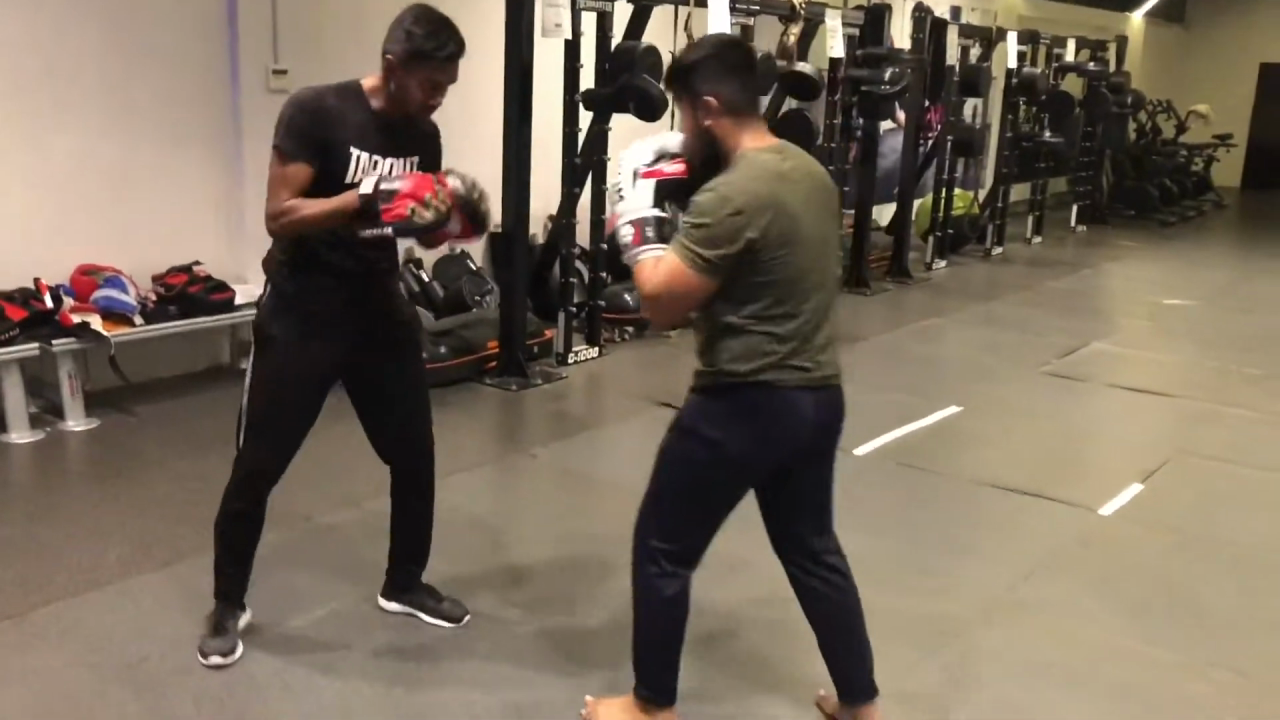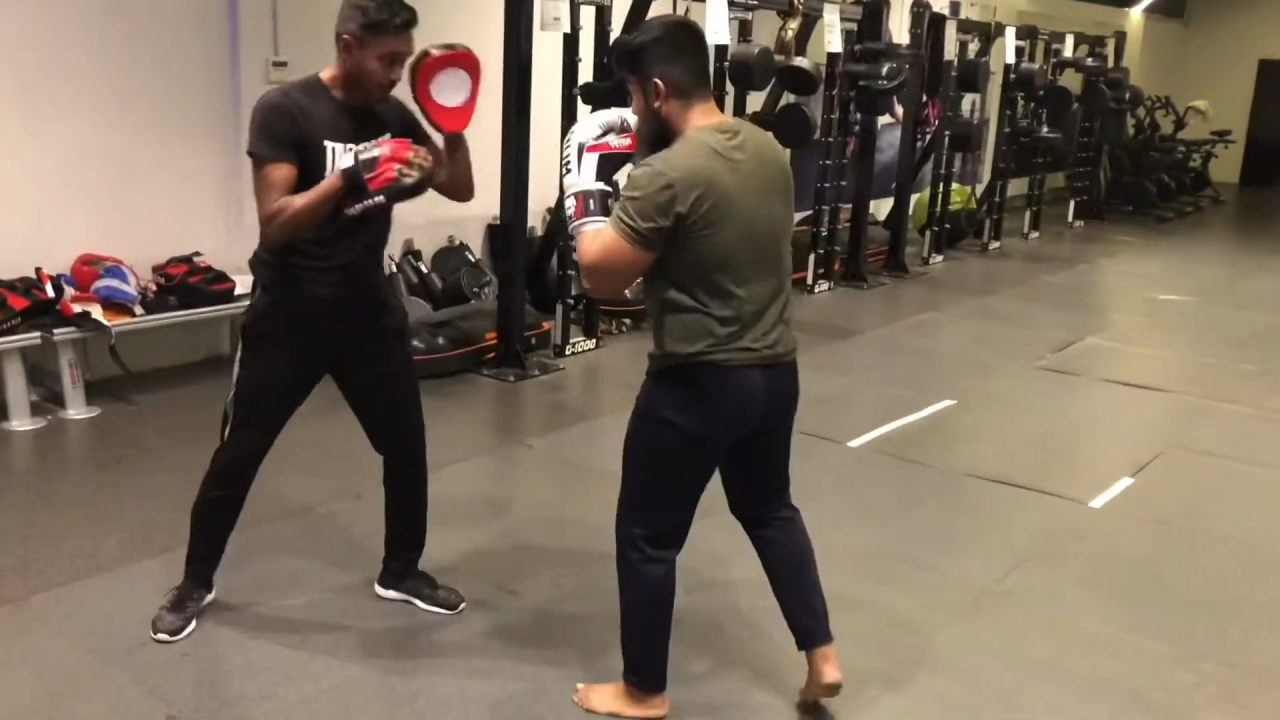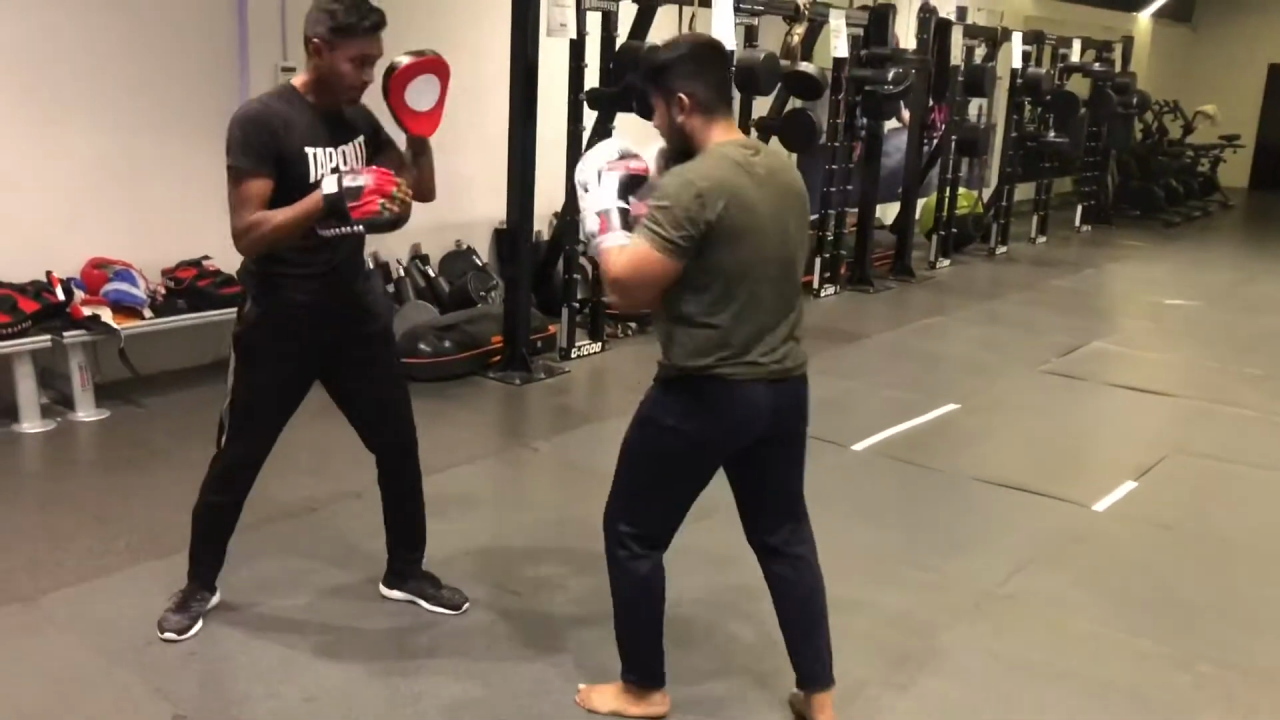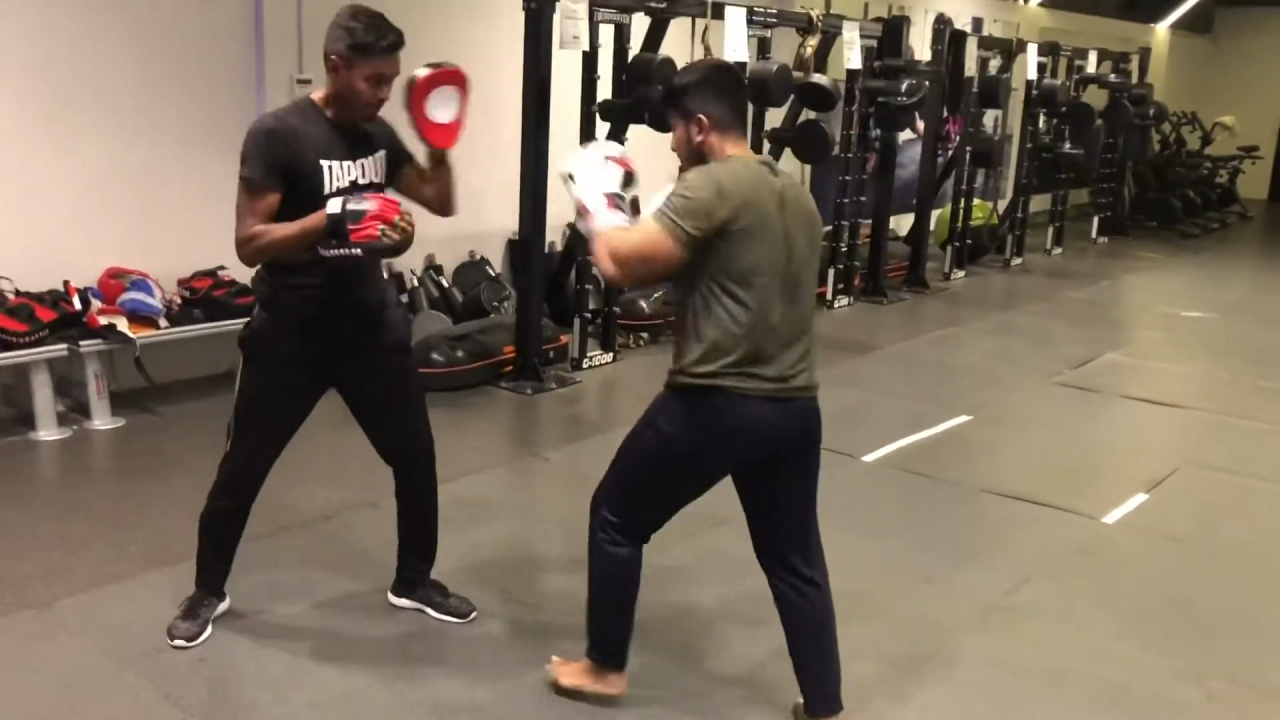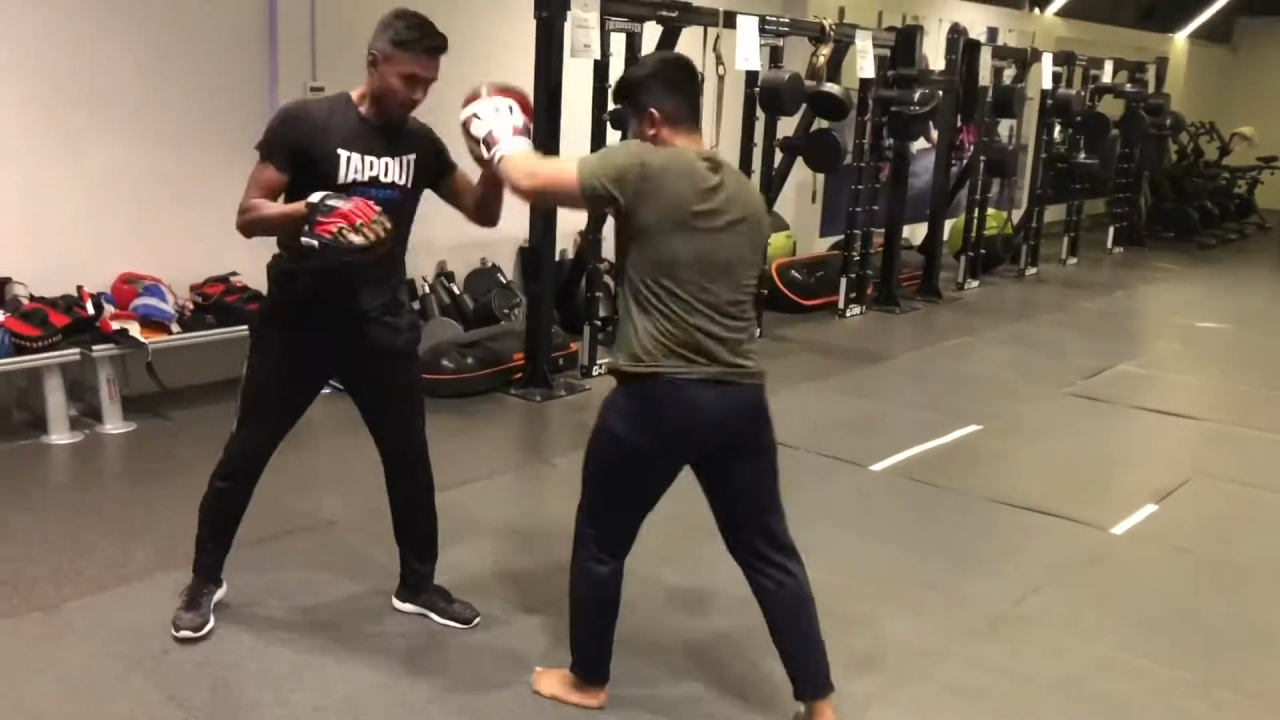
dt=0.2s
person 1, frame 1
left shoulder: (732, 196)
right shoulder: (808, 171)
left elbow: (662, 302)
left wrist: (637, 209)
right wrist: (687, 166)
left hip: (741, 405)
right hip: (817, 396)
left knee: (662, 550)
right knee: (813, 546)
person 1, frame 2
left shoulder: (667, 175)
right shoulder: (766, 149)
left elbow: (601, 276)
left wrist: (582, 180)
right wrist: (644, 140)
left hip: (697, 385)
right hip: (775, 372)
left knee: (645, 536)
right knee: (770, 510)
right ankle: (822, 657)
person 1, frame 3
left shoulder: (696, 183)
right shoulder: (782, 170)
left elbow: (626, 286)
left wrist: (602, 202)
right wrist: (647, 185)
left hip: (704, 395)
right hip: (782, 389)
left knee: (633, 531)
right knee: (782, 535)
person 1, frame 4
left shoulder: (713, 188)
right shoulder: (794, 195)
left elbow: (622, 262)
left wrist: (593, 194)
right wrist: (663, 220)
left hip: (712, 405)
right hip: (793, 407)
left knee: (614, 519)
right knee: (795, 559)
left ankle: (603, 667)
person 1, frame 5
left shoulder: (642, 169)
right shoulder: (747, 194)
left elbow: (531, 177)
left wrist: (494, 130)
left hip: (657, 399)
right hip: (738, 395)
left knee: (600, 541)
right knee: (767, 548)
person 2, frame 1
left shoulder: (422, 134)
right shoulder: (315, 111)
left elbow: (420, 230)
right elbow: (281, 219)
left wrist: (461, 217)
right wrist: (369, 198)
left hip: (379, 313)
right hip: (301, 314)
left knee: (415, 455)
right knee: (257, 465)
left ankle: (404, 583)
right ankle: (228, 607)
person 2, frame 2
left shoulder: (390, 113)
right shoulder: (284, 111)
left elbow: (459, 189)
right elbow: (275, 223)
left wrist: (452, 124)
right wrist: (353, 177)
left hip: (369, 306)
right hip: (291, 311)
left knee: (406, 444)
right knee: (240, 453)
left ankle: (401, 571)
right ankle: (195, 583)
person 2, frame 3
left shoulder: (357, 117)
right shoulder: (260, 121)
left elbow: (420, 193)
right elbow: (248, 235)
left wrist: (419, 129)
right wrist: (332, 197)
left hip: (355, 311)
right hip: (280, 321)
left knee: (398, 444)
right knee: (237, 459)
left ankle: (405, 571)
right ankle: (199, 585)
person 2, frame 4
left shoulder: (378, 135)
right shoulder: (278, 134)
left elbow: (442, 201)
right elbow: (251, 245)
left wrist: (437, 142)
right wrist: (336, 219)
left hip: (372, 326)
right hip: (289, 331)
left knee: (415, 455)
right knee: (244, 466)
left ankle: (415, 578)
right ankle: (207, 594)
person 2, frame 5
left shoulder: (419, 141)
right shoulder: (303, 121)
left elbow: (485, 211)
right elbow: (249, 215)
right wrist: (315, 210)
left hip: (380, 326)
right hip: (296, 322)
left knee: (410, 460)
right knee: (245, 455)
left ankle: (417, 585)
right ankle: (204, 583)
